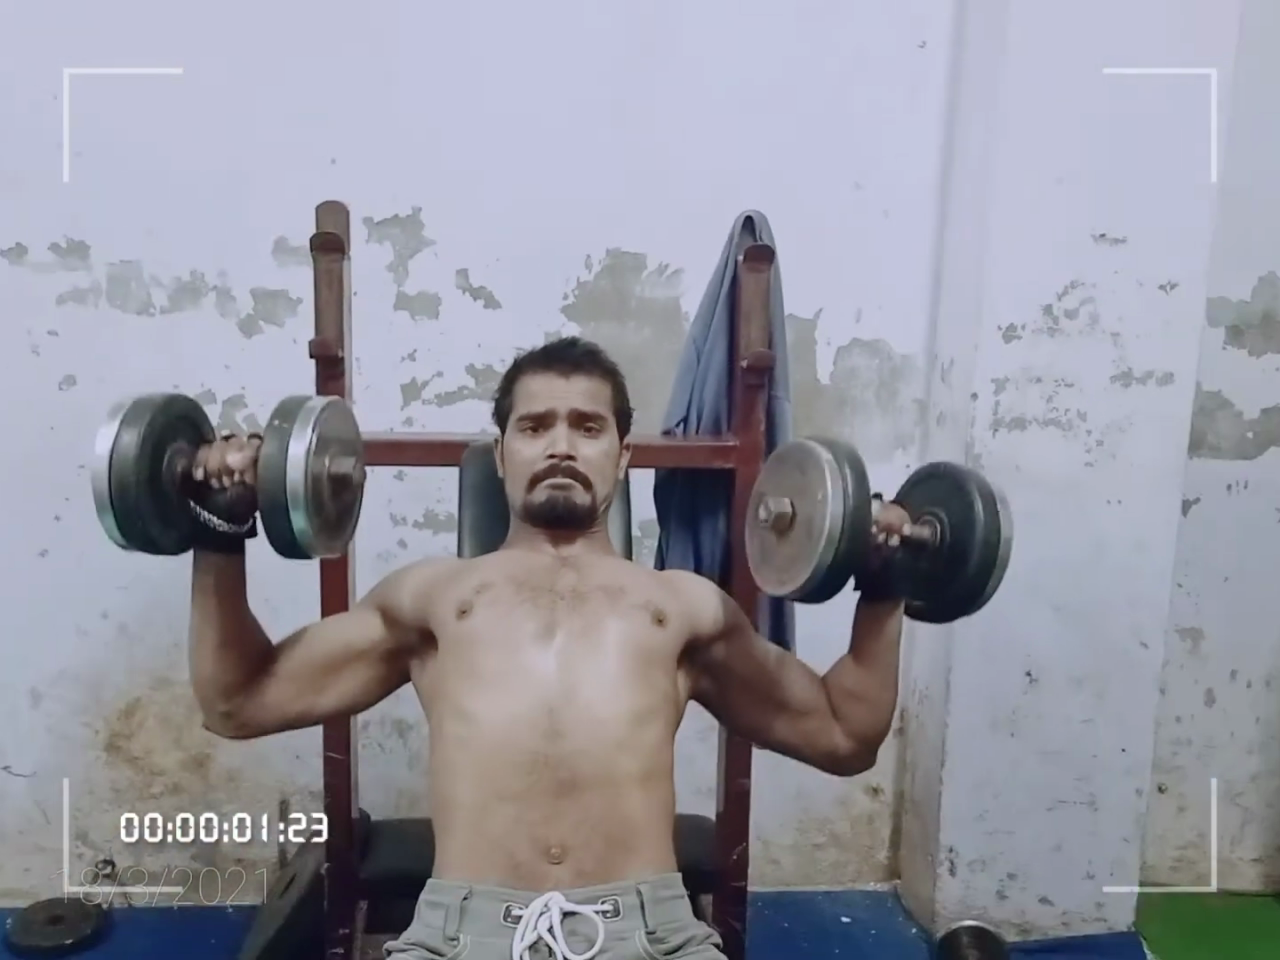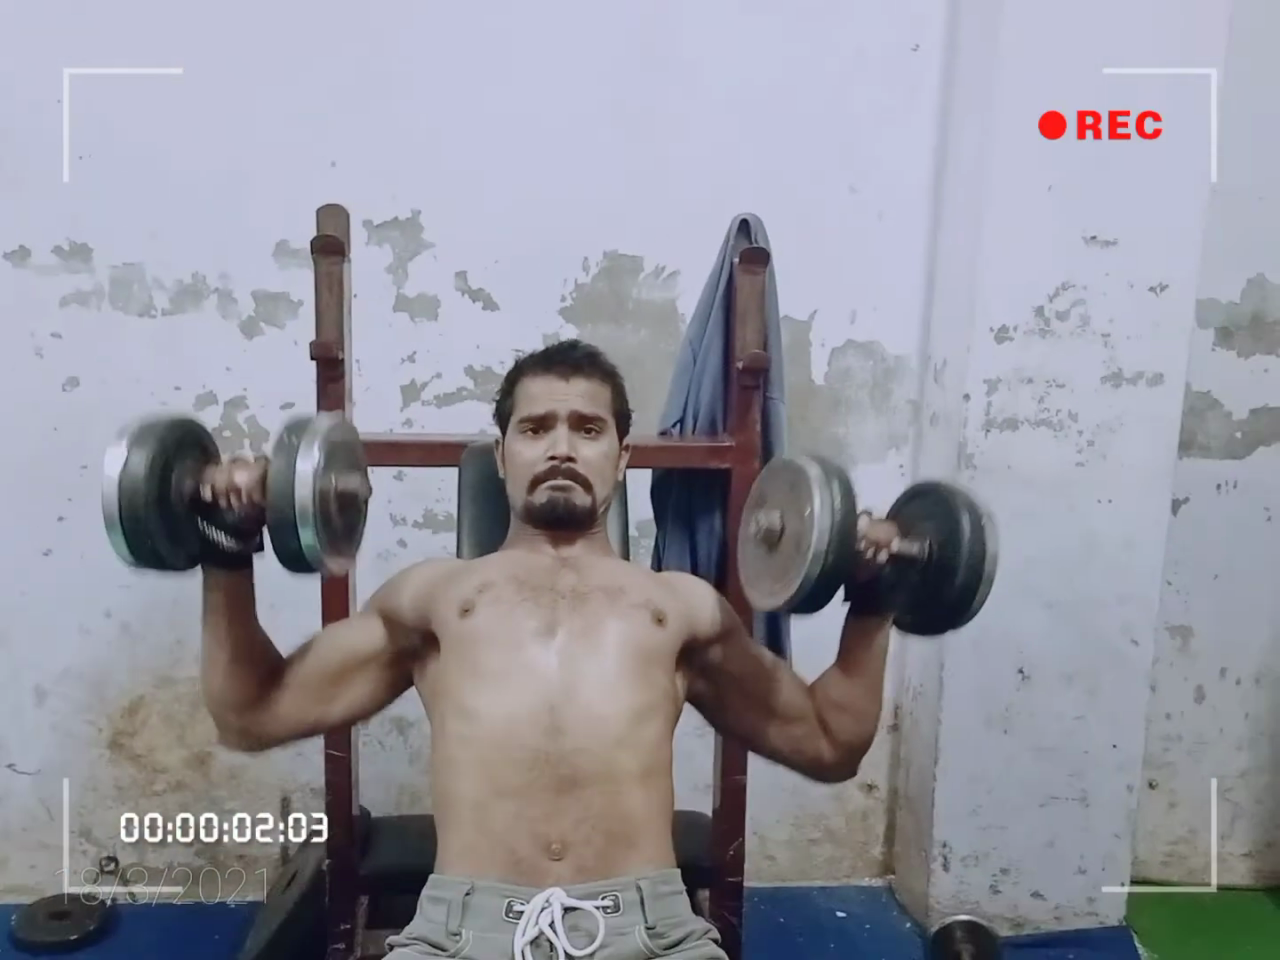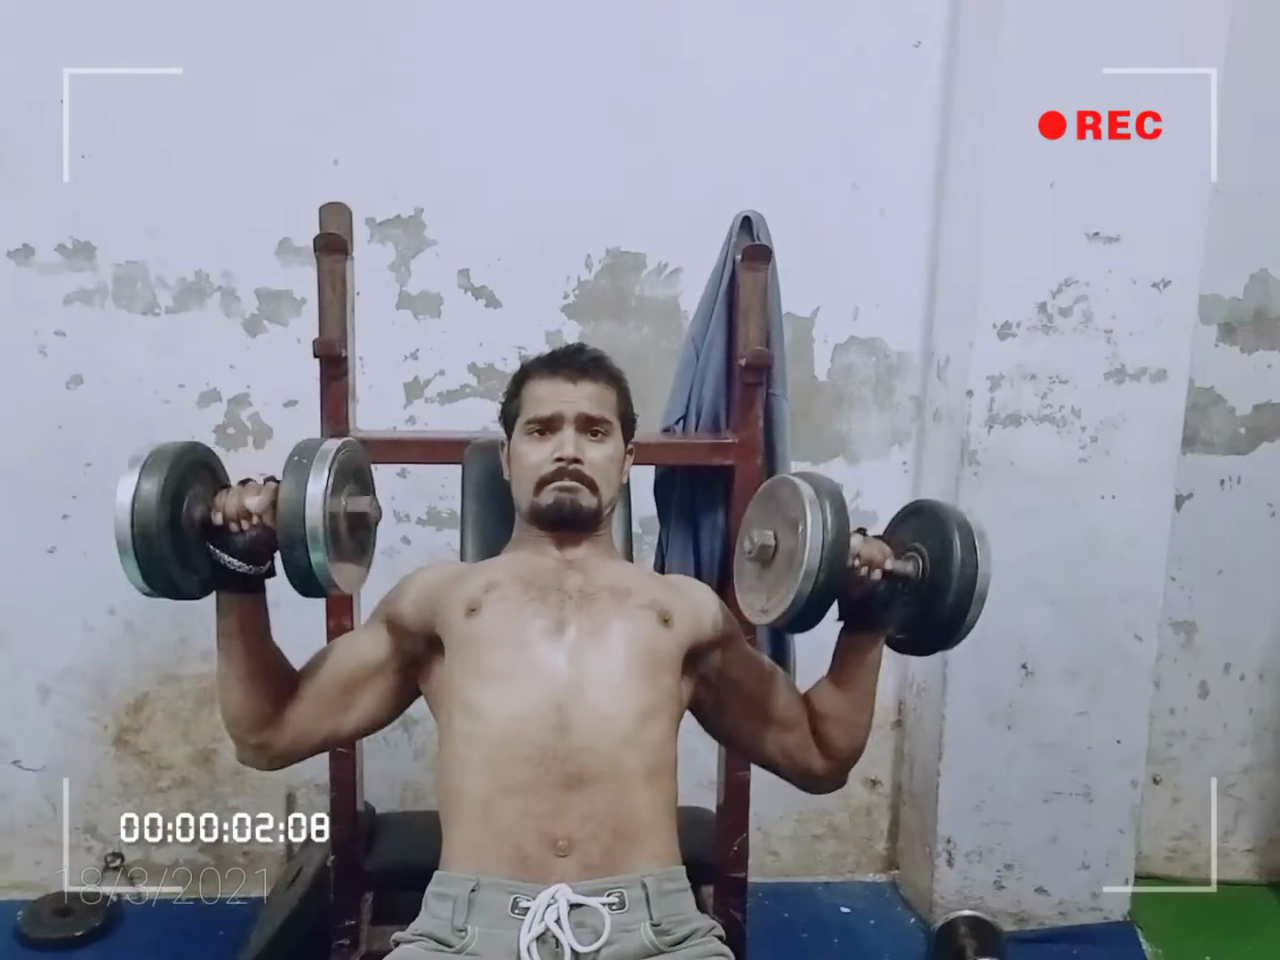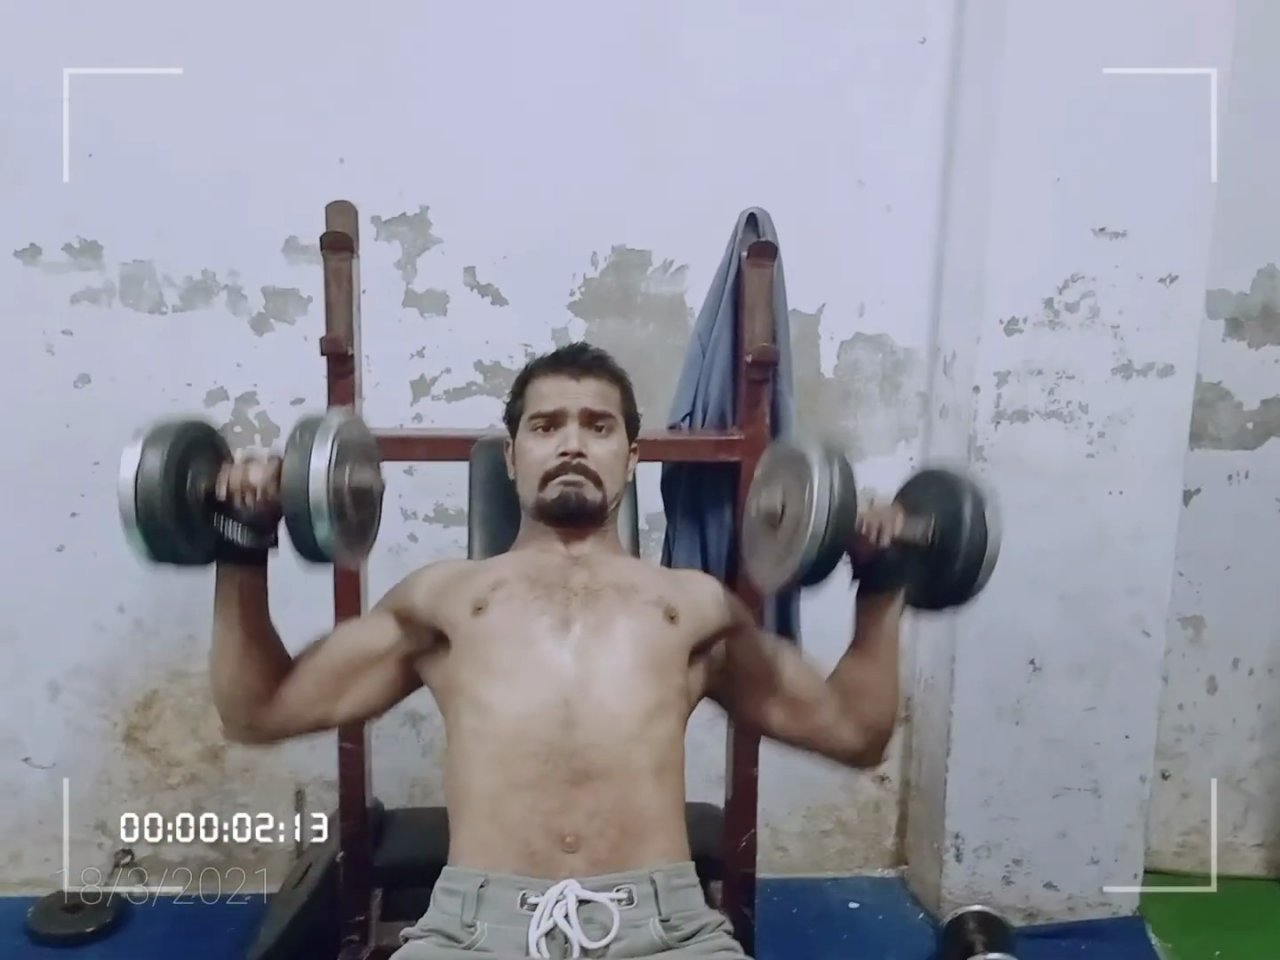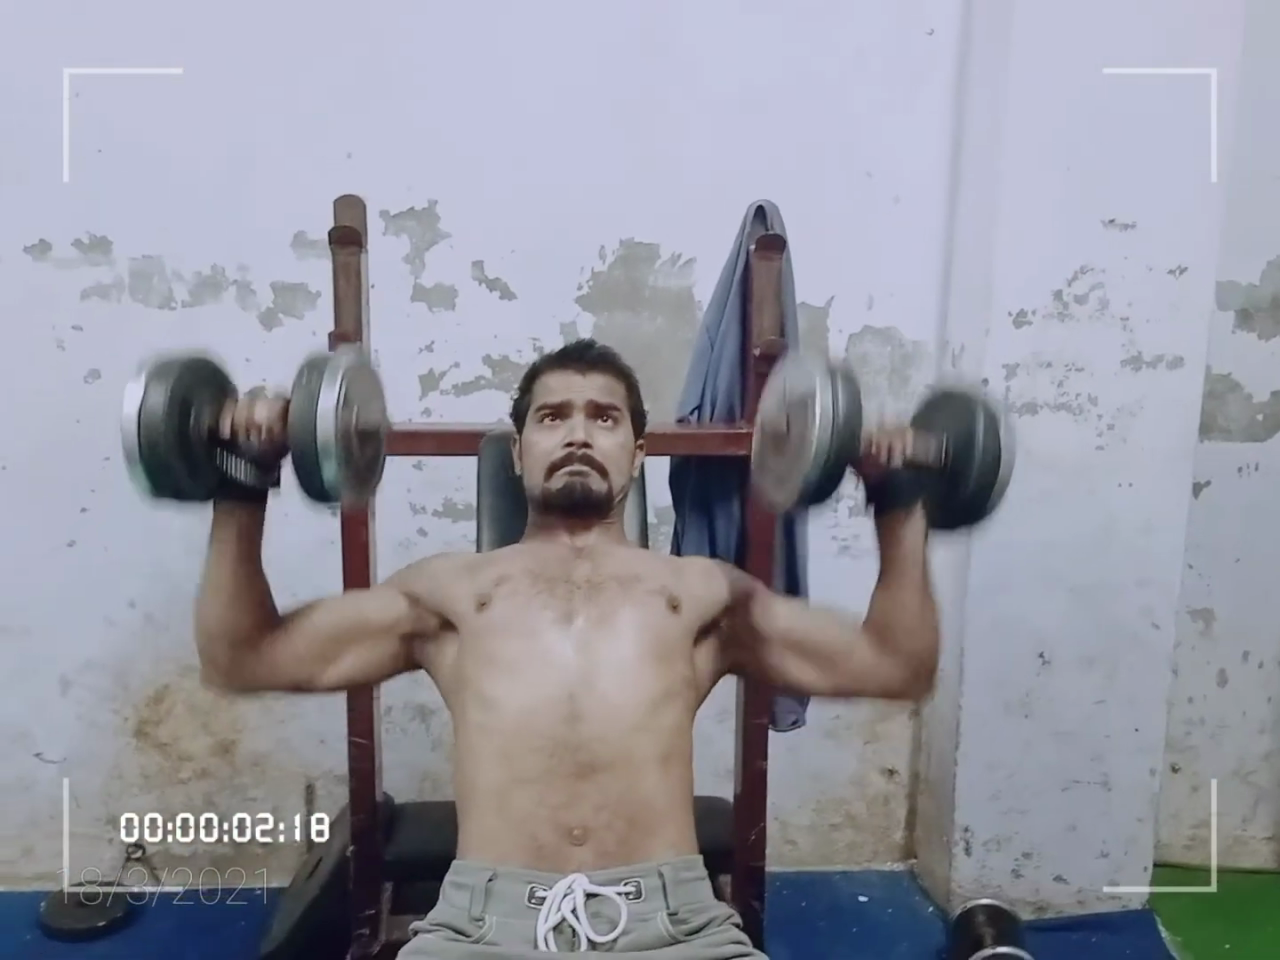
dt=0.2s
person 1, frame 1
left shoulder: (687, 604)
right shoulder: (430, 592)
left elbow: (845, 737)
right elbow: (237, 705)
left wrist: (882, 591)
right wrist: (220, 536)
person 1, frame 2
left shoulder: (683, 604)
right shoulder: (431, 593)
left elbow: (829, 747)
right elbow: (251, 719)
left wrist: (869, 603)
right wrist: (229, 552)
person 1, frame 3
left shoulder: (687, 608)
right shoulder: (437, 597)
left elbow: (822, 757)
right elbow: (266, 736)
left wrist: (863, 615)
right wrist: (242, 572)
person 1, frame 4
left shoulder: (695, 603)
right shoulder: (442, 596)
left elbow: (856, 733)
right elbow: (256, 712)
left wrist: (879, 583)
right wrist: (245, 542)
person 1, frame 5
left shoulder: (705, 593)
right shoulder: (447, 589)
left elbow: (898, 665)
right elbow: (239, 657)
left wrist: (898, 501)
right wrist: (243, 485)
